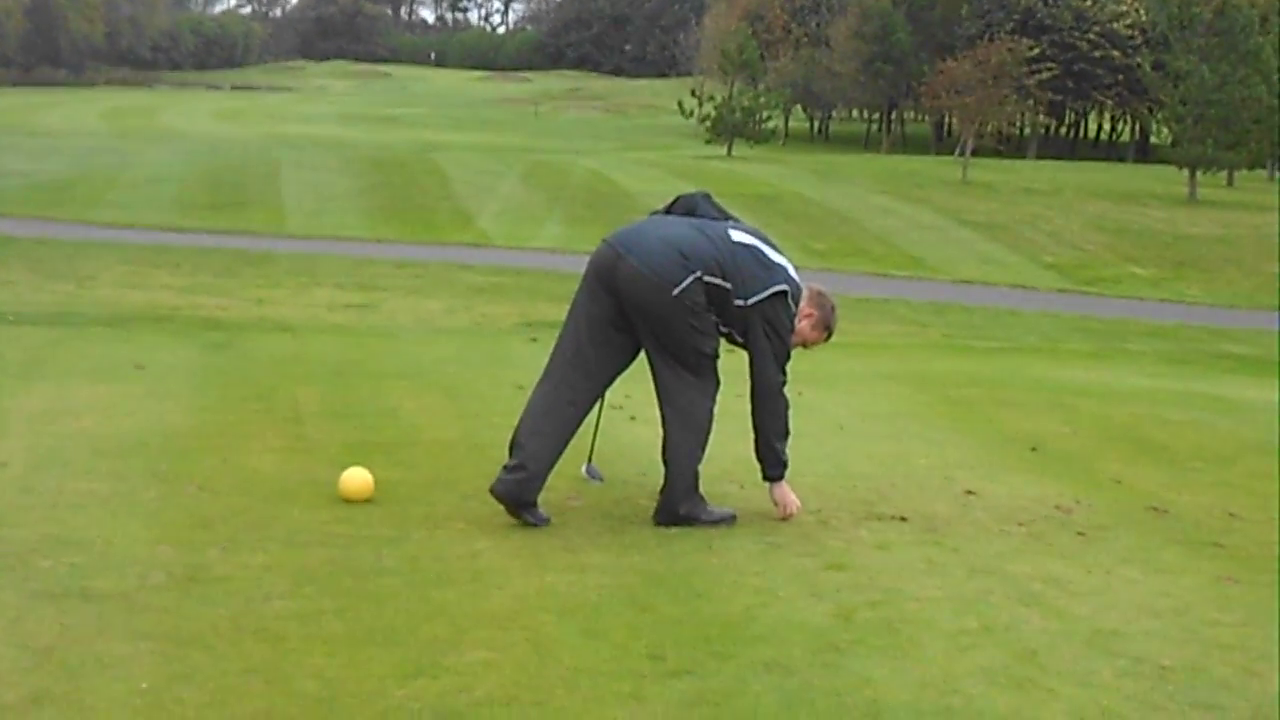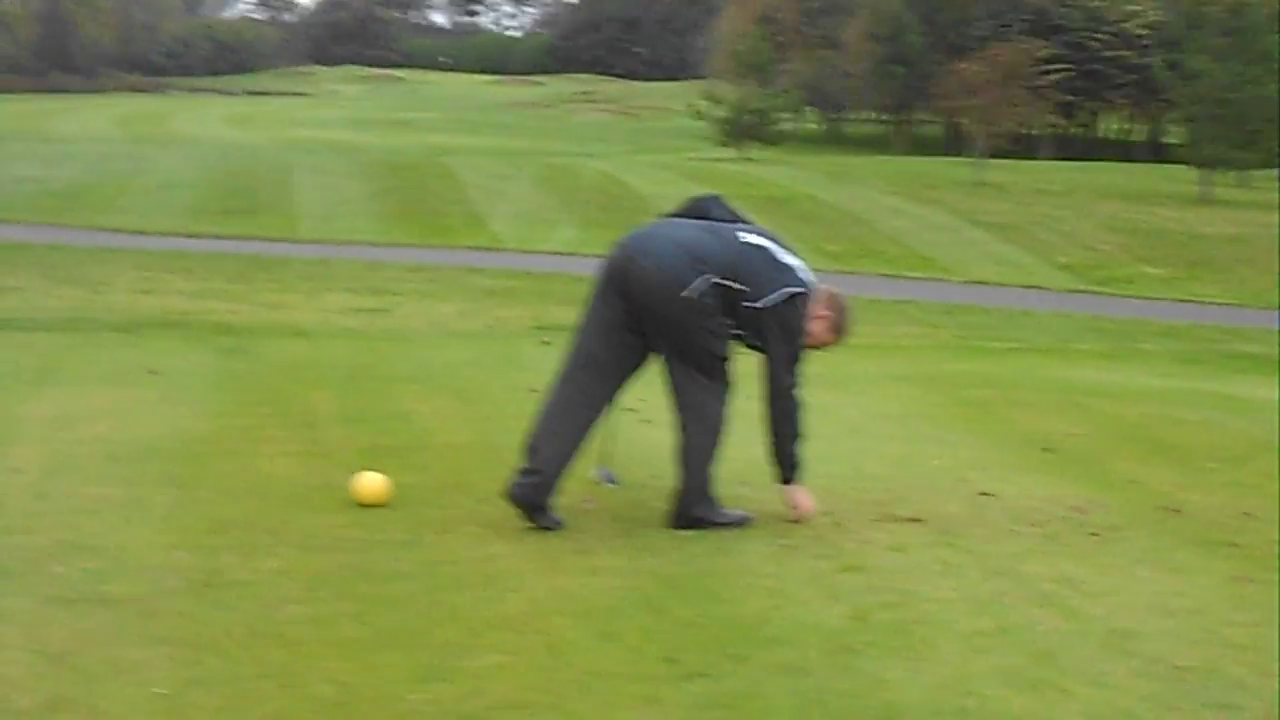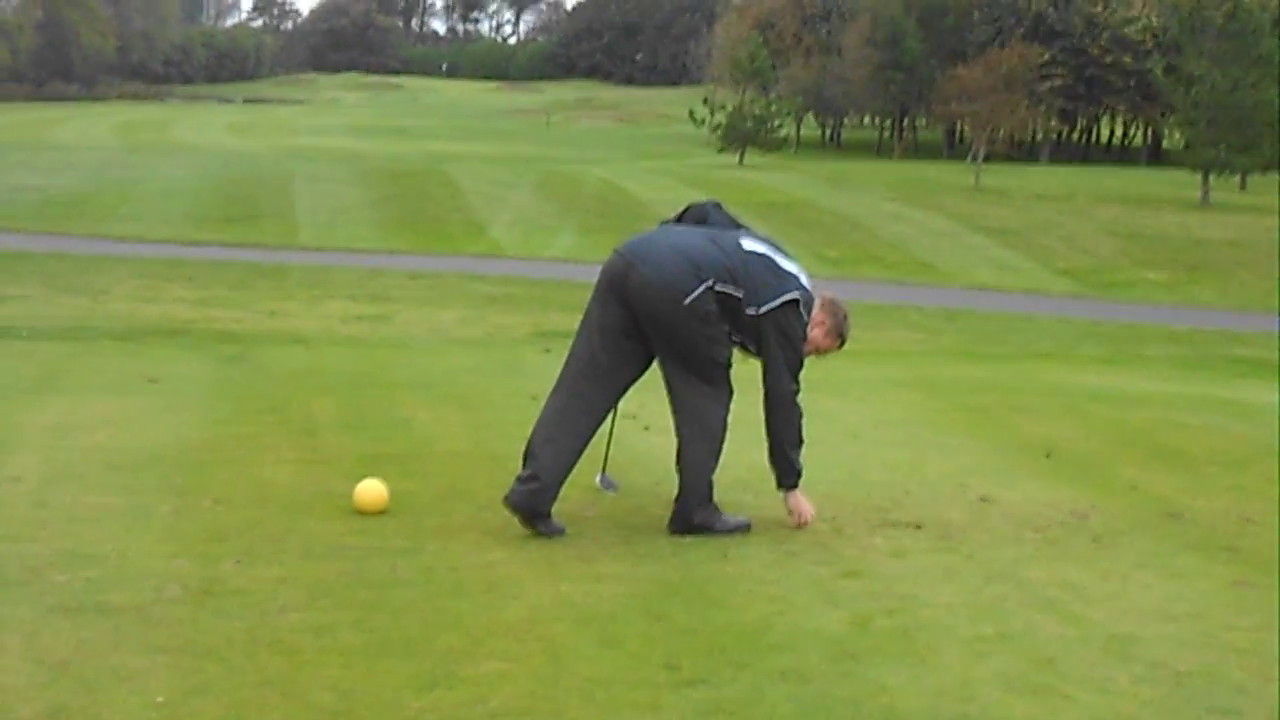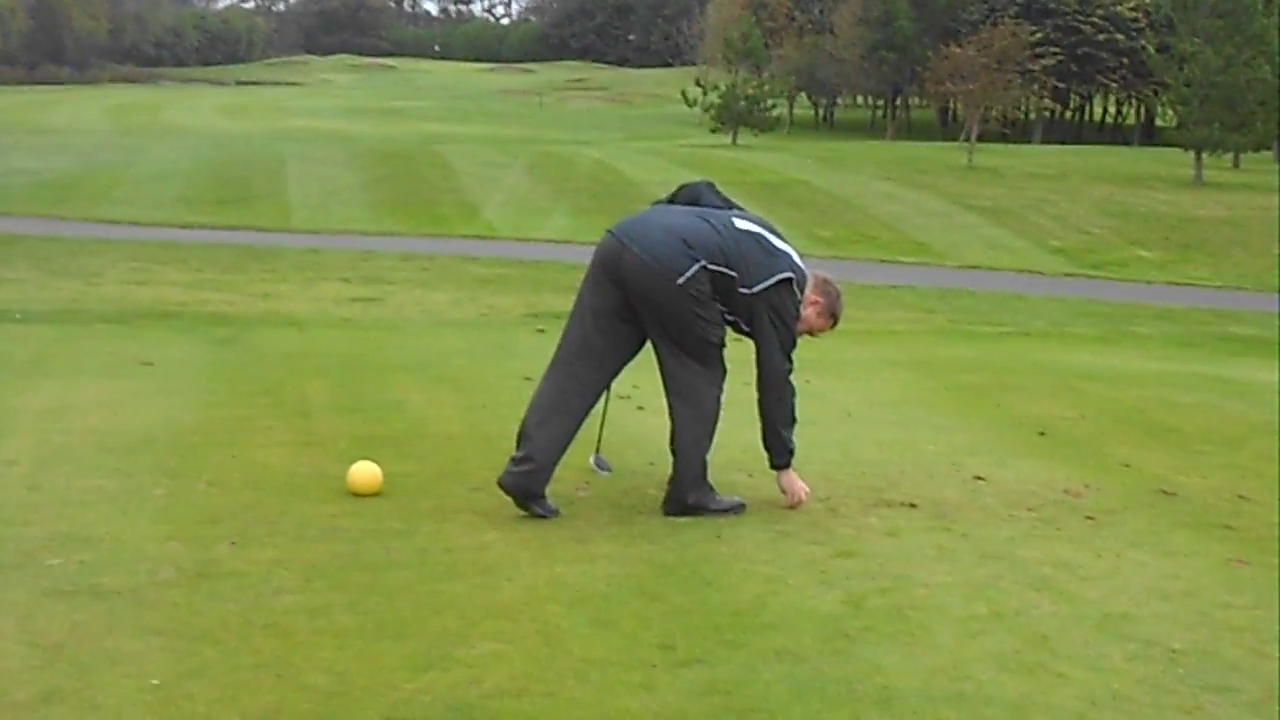
dt=0.1s
person 1, frame 1
left shoulder: (754, 248)
right shoulder: (777, 302)
left elbow: (694, 203)
right elbow: (768, 391)
right wrist: (777, 478)
left hip: (617, 250)
right hip: (665, 278)
left knee: (573, 376)
right knee: (694, 388)
left ankle: (517, 482)
right ankle: (680, 503)
person 1, frame 2
left shoulder: (770, 254)
right shoulder: (788, 301)
left elbow: (705, 207)
right elbow: (781, 393)
right wrist: (790, 480)
left hip: (630, 253)
right hip: (679, 280)
left knee: (586, 378)
right knee: (706, 390)
left ankle: (532, 486)
right ankle: (695, 505)
person 1, frame 3
left shoulder: (768, 259)
right shoulder: (789, 311)
left elbow: (704, 212)
right elbow: (782, 399)
right wrist: (790, 487)
left hip: (628, 260)
right hip: (677, 288)
left knee: (584, 386)
right knee: (706, 398)
left ankle: (531, 493)
right ankle: (695, 511)
person 1, frame 4
left shoulder: (762, 243)
right shoulder: (782, 290)
left elbow: (697, 193)
right elbow: (774, 379)
right wrist: (783, 465)
left hip: (621, 240)
right hip: (671, 269)
left knee: (577, 367)
right knee: (700, 377)
left ankle: (525, 475)
right ankle: (690, 491)
